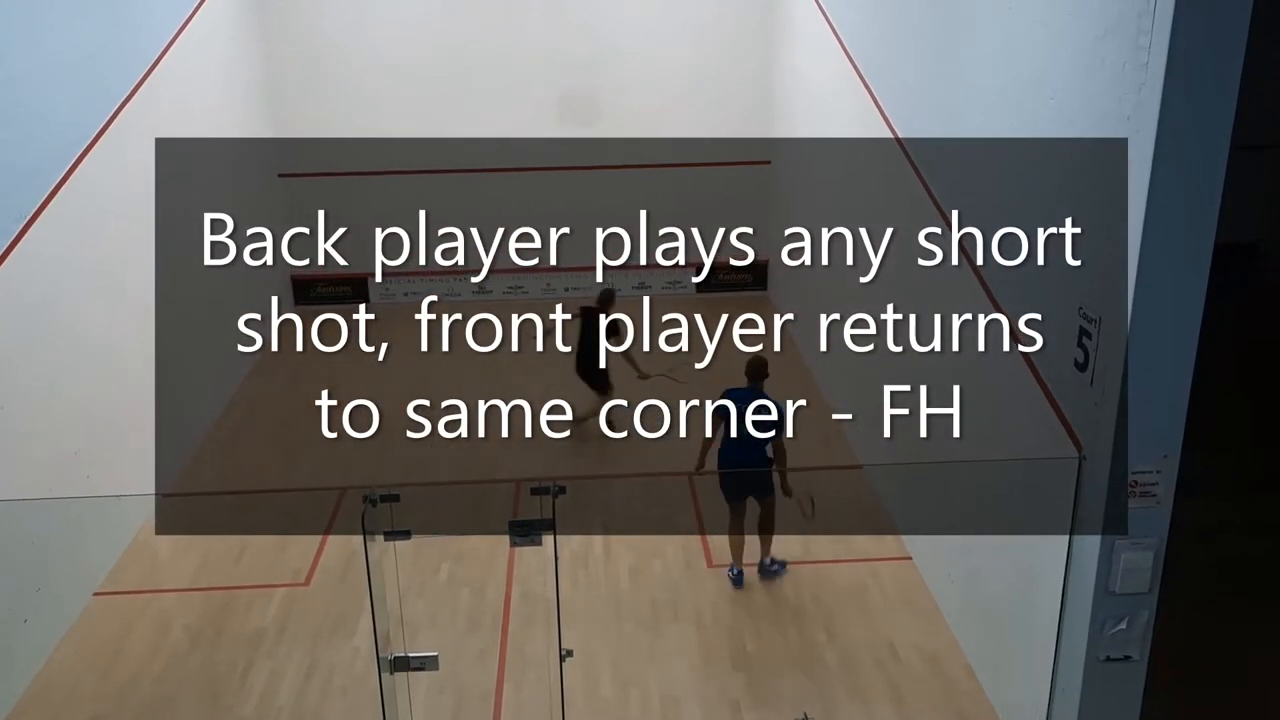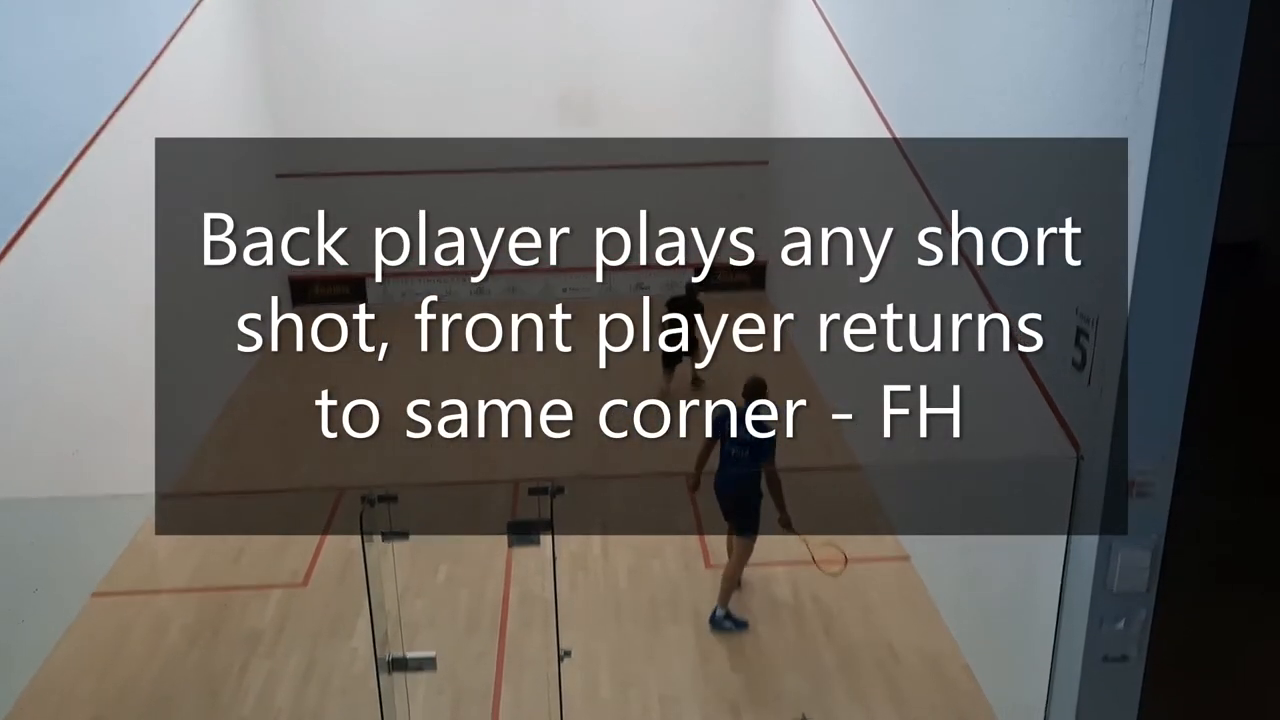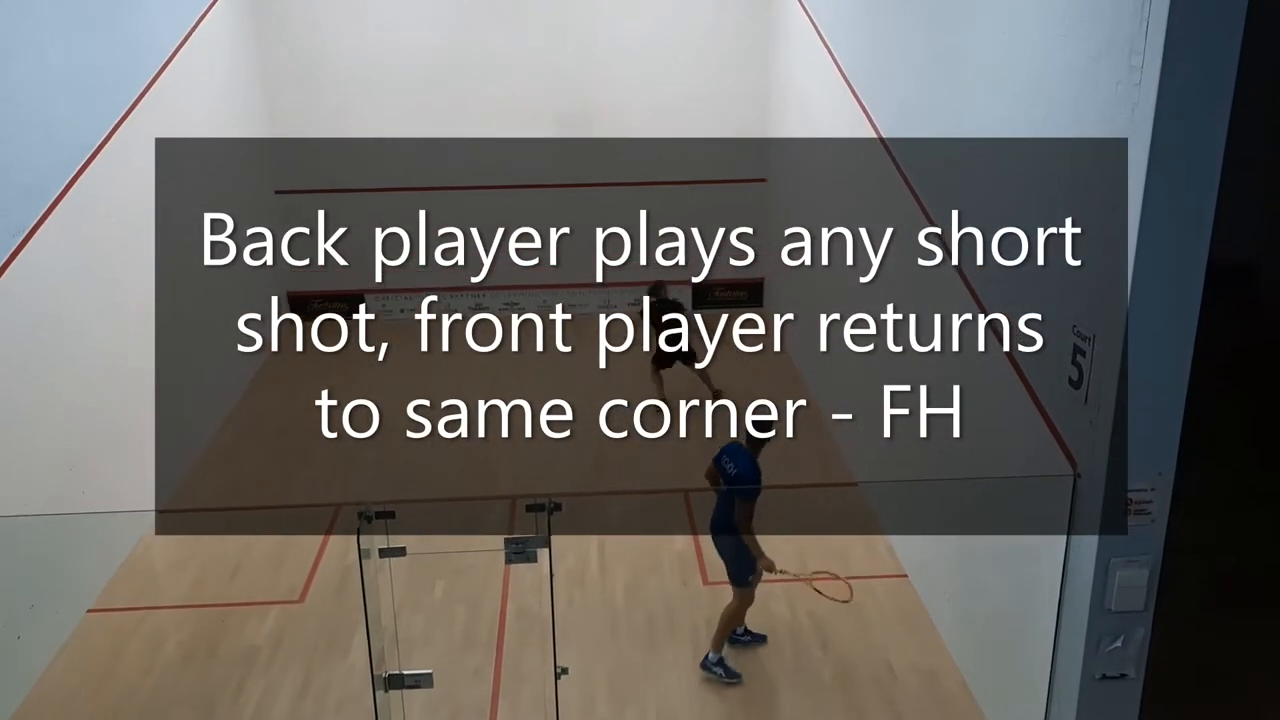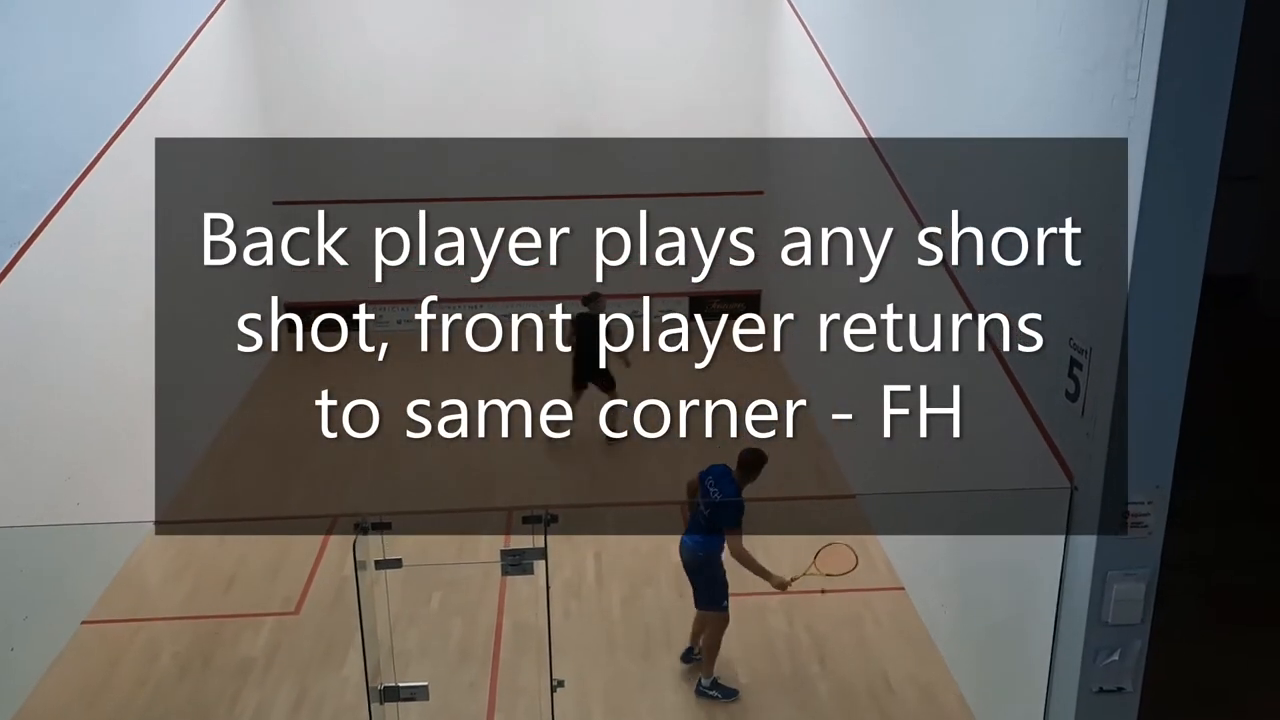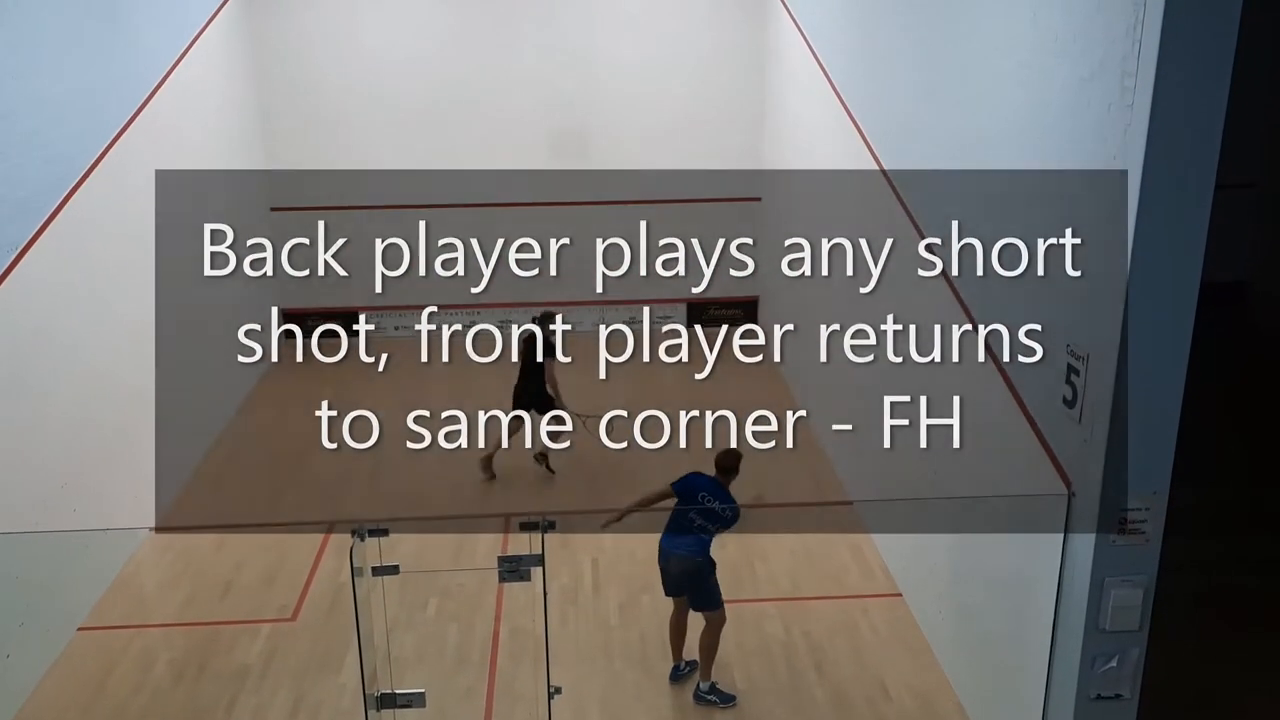
dt=0.5s
person 1, frame 1
left shoulder: (729, 397)
right shoulder: (773, 408)
left elbow: (712, 431)
right elbow: (778, 448)
left wrist: (701, 460)
right wrist: (784, 480)
left hip: (728, 464)
right hip: (757, 466)
left knee: (736, 514)
right knee: (768, 508)
left ankle: (737, 570)
right ankle: (766, 562)
person 1, frame 2
left shoulder: (724, 417)
right shoulder: (764, 433)
left elbow: (705, 450)
right elbow: (770, 477)
left wrist: (696, 476)
right wrist: (783, 513)
left hip: (722, 486)
right hip: (745, 493)
left knee: (735, 532)
right knee: (742, 551)
left ankle: (732, 577)
right ankle: (720, 613)
person 1, frame 3
left shoulder: (730, 449)
right shoulder: (750, 472)
left elbow: (710, 475)
right elbow: (742, 520)
right wrist: (761, 556)
left hip: (721, 526)
right hip: (731, 533)
left knee: (752, 577)
right knee: (744, 597)
left ankle: (738, 631)
right ankle: (713, 658)
person 1, frame 4
left shoulder: (717, 471)
right shoulder: (731, 503)
left elbow: (691, 486)
right elbow: (736, 551)
left wrist: (689, 510)
right wrist: (771, 578)
left hip: (689, 545)
right hip: (702, 556)
left knee: (707, 602)
right knee: (719, 619)
left ankle: (692, 650)
right ankle: (706, 683)
person 1, frame 5
left shoulder: (695, 481)
right shoulder: (732, 510)
left elbow: (656, 497)
left wrist: (621, 514)
left hip: (667, 553)
right hip: (695, 563)
left knee: (680, 608)
right knee: (716, 620)
left ankle: (679, 666)
right ankle: (704, 688)
